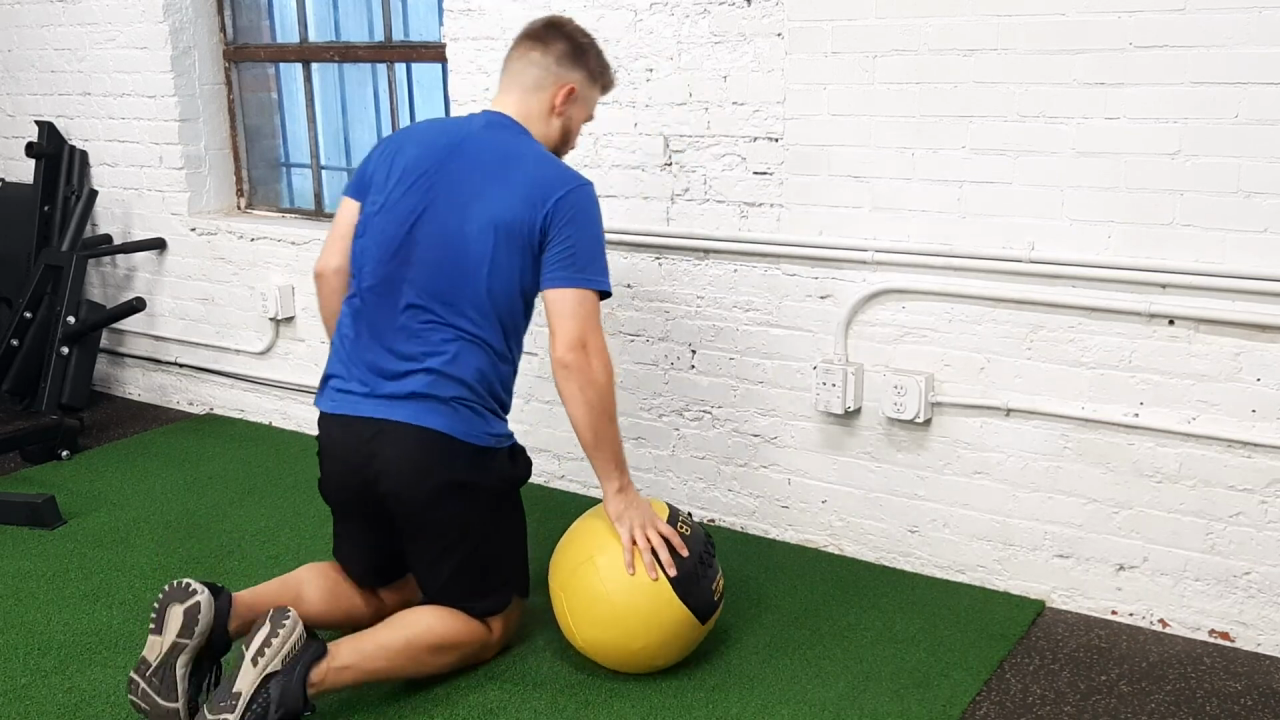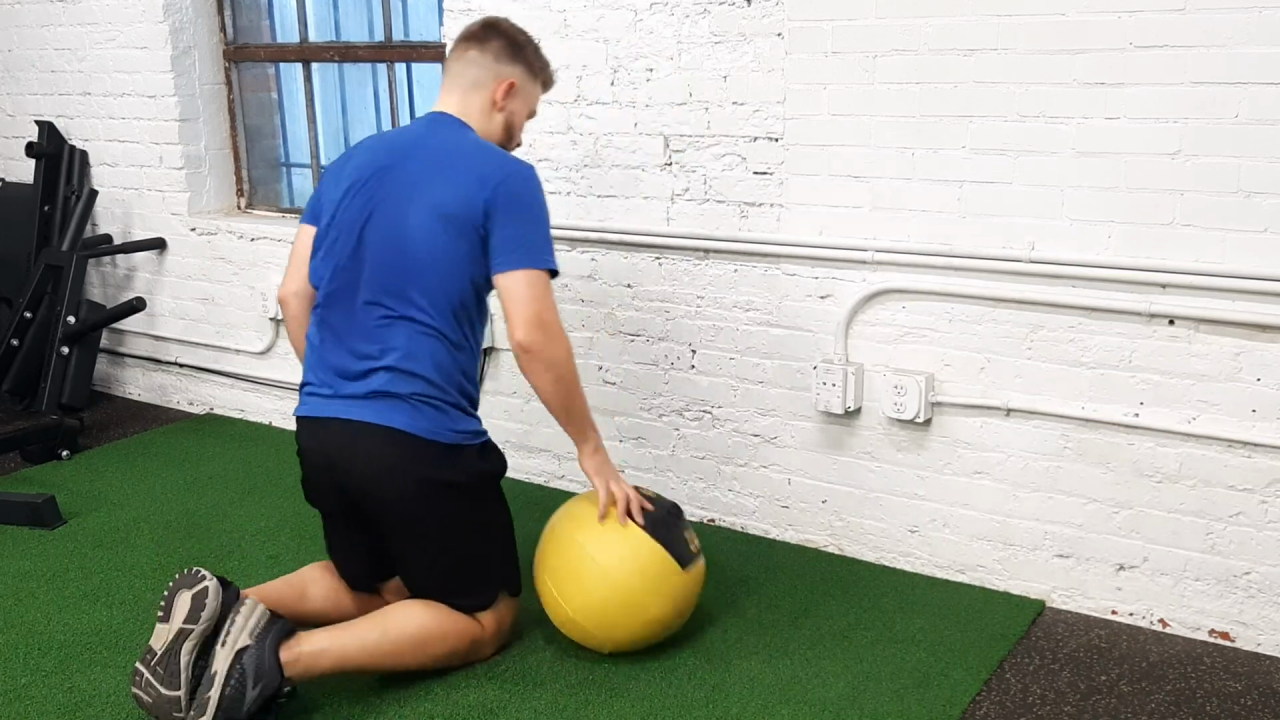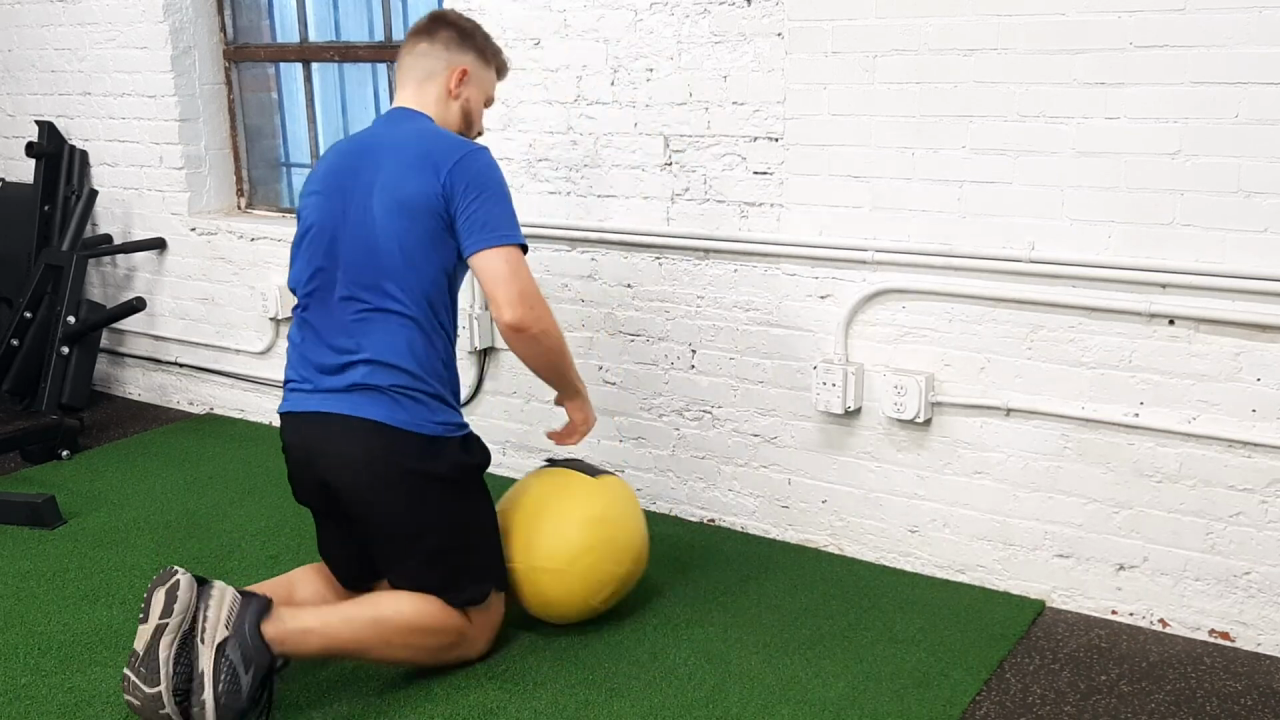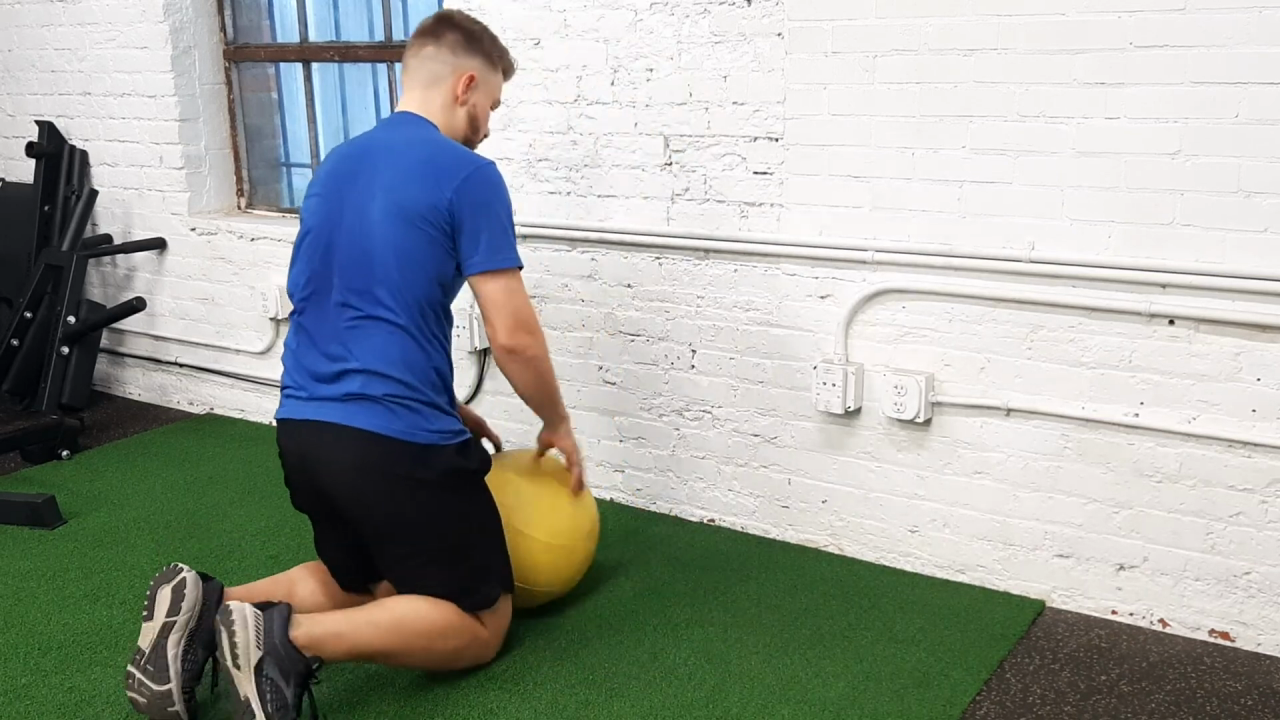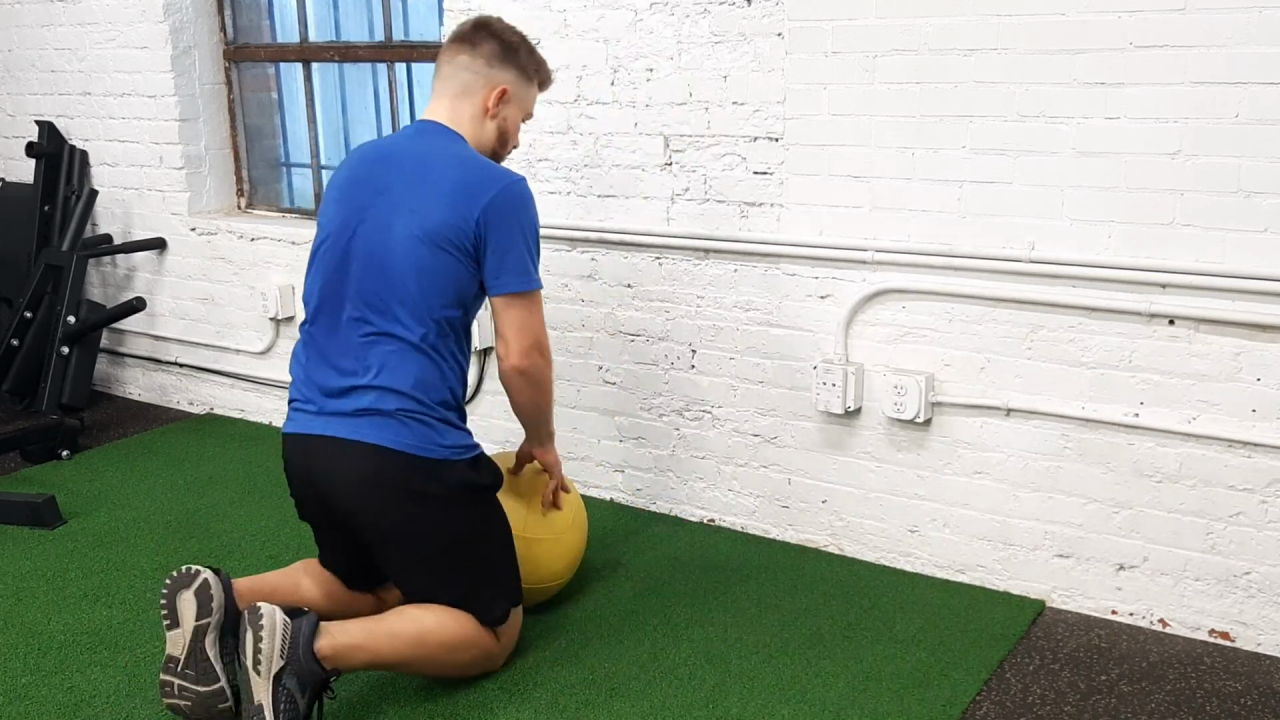
dt=0.2s
person 1, frame 1
left shoulder: (401, 146)
right shoulder: (560, 193)
left elbow: (331, 271)
right elbow: (575, 354)
right wrist: (619, 492)
left hip: (344, 423)
right hip: (449, 443)
left knee: (373, 586)
right knee: (485, 620)
left ankle: (219, 612)
person 1, frame 2
left shoulder: (353, 160)
right shoulder: (504, 180)
left elbow: (295, 293)
right elbow: (531, 335)
right wrist: (594, 454)
left hip: (321, 427)
right hip: (421, 440)
left knee: (373, 585)
right knee: (482, 617)
left ankle: (224, 609)
right ankle: (280, 654)
person 1, frame 3
left shoulder: (329, 165)
right shoulder: (462, 165)
right elbow: (517, 314)
right wrist: (574, 395)
left hip: (305, 422)
right hip: (402, 431)
left knee: (363, 580)
right knee: (470, 618)
left ankle: (207, 609)
right ankle: (264, 630)
person 1, frame 4
left shoulder: (335, 165)
right shoulder: (466, 175)
right elbow: (511, 335)
right wrist: (556, 422)
left hip: (303, 427)
right hip: (396, 440)
left knee: (366, 583)
right knee: (478, 625)
left ankle: (209, 608)
right ankle: (292, 636)
person 1, frame 5
left shoulder: (356, 167)
right shoulder: (496, 193)
right elbow: (521, 357)
right wrist: (542, 441)
left hip: (310, 440)
right hip: (405, 453)
left knee: (372, 585)
right knee: (490, 633)
left ankle: (225, 600)
right ankle: (314, 647)
